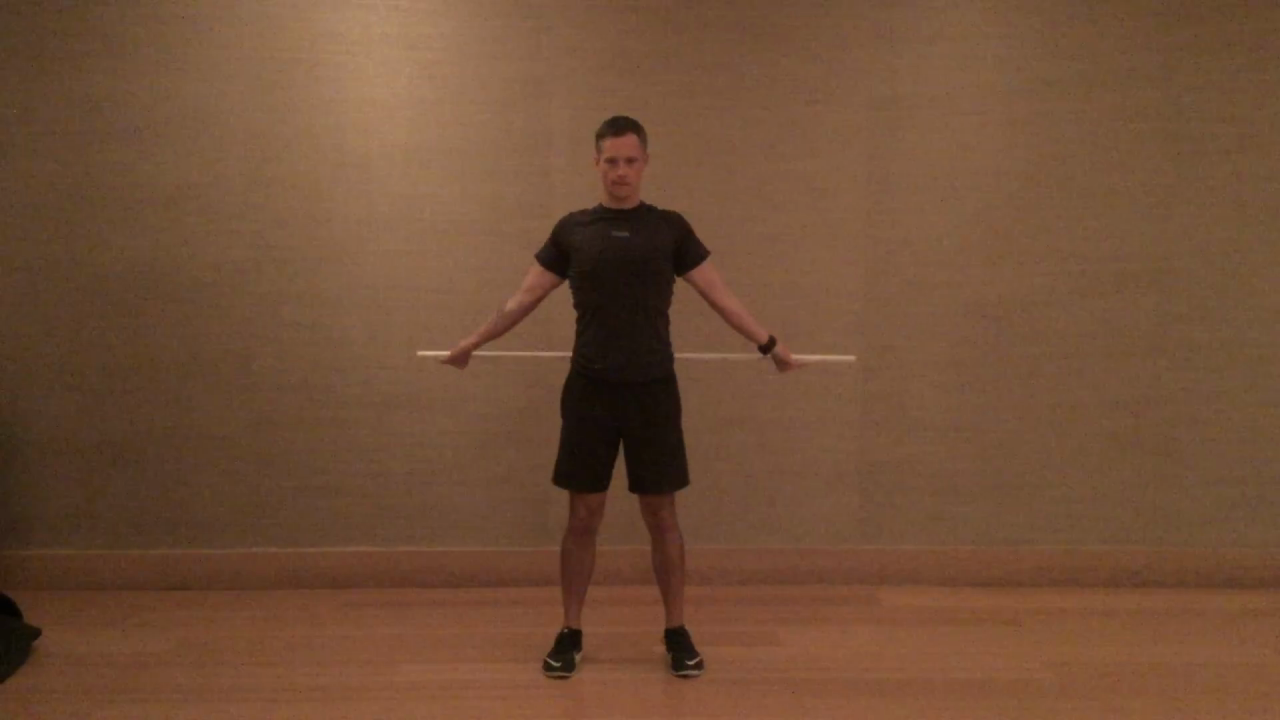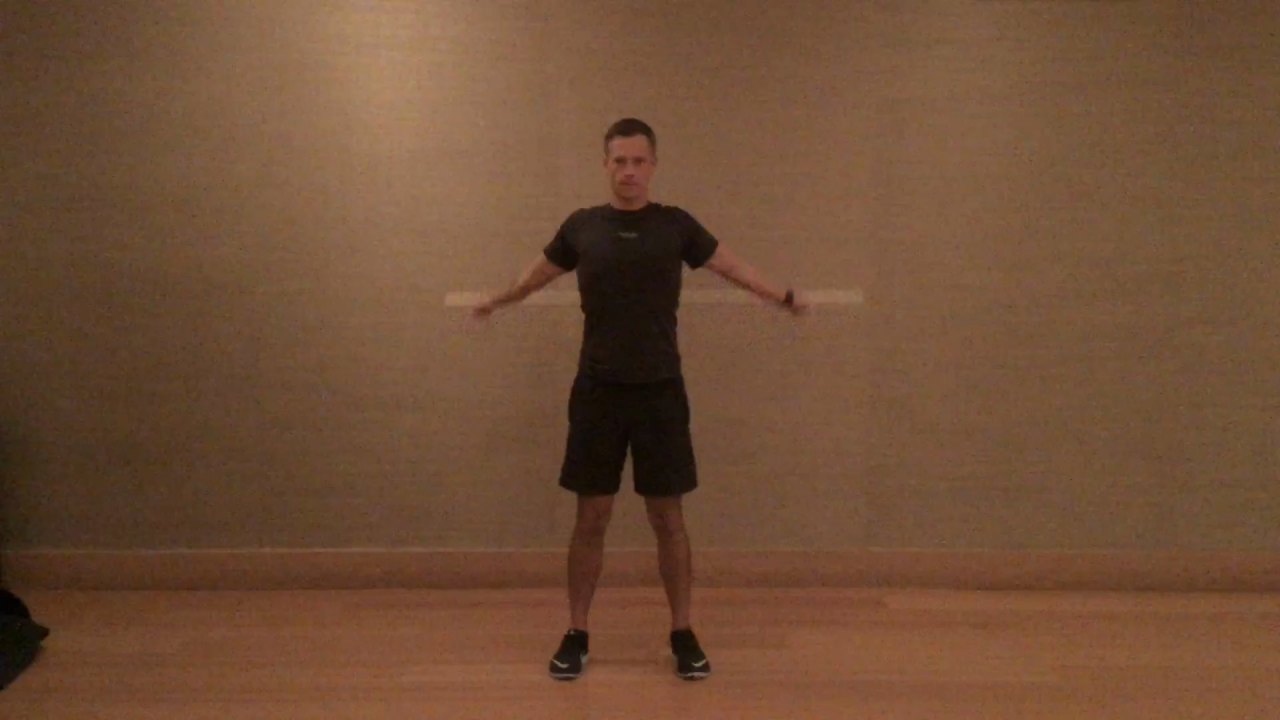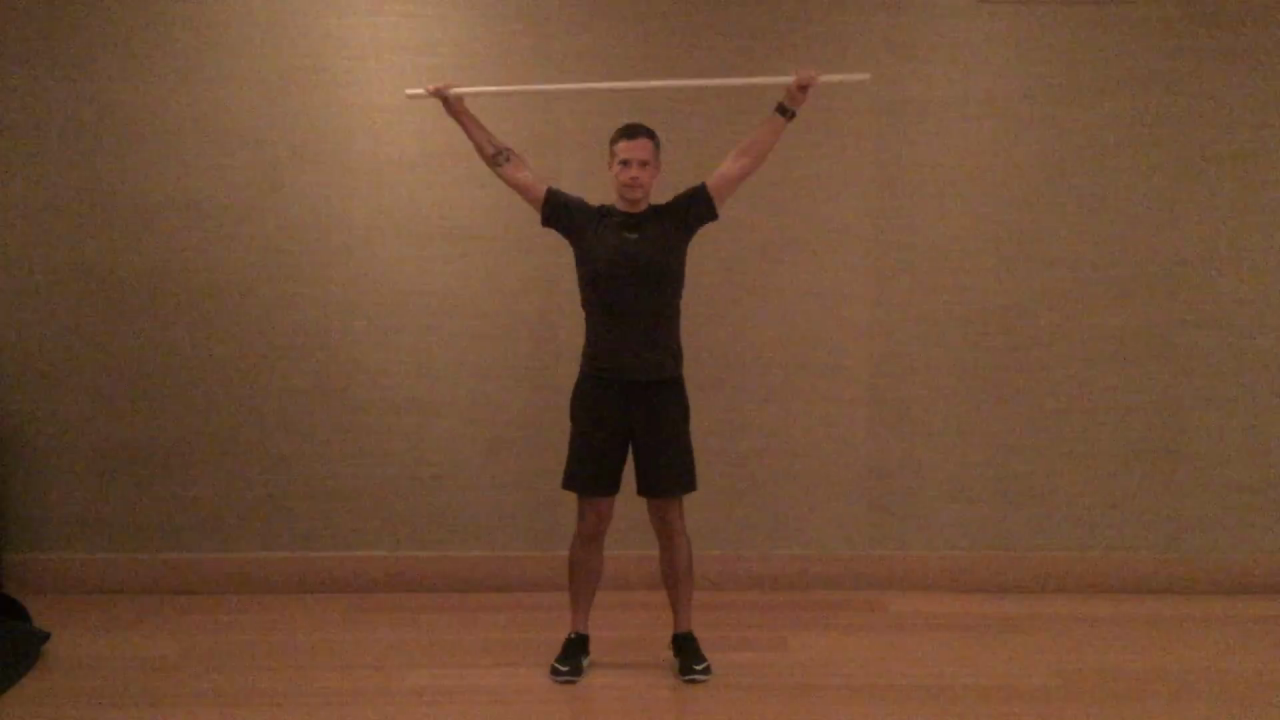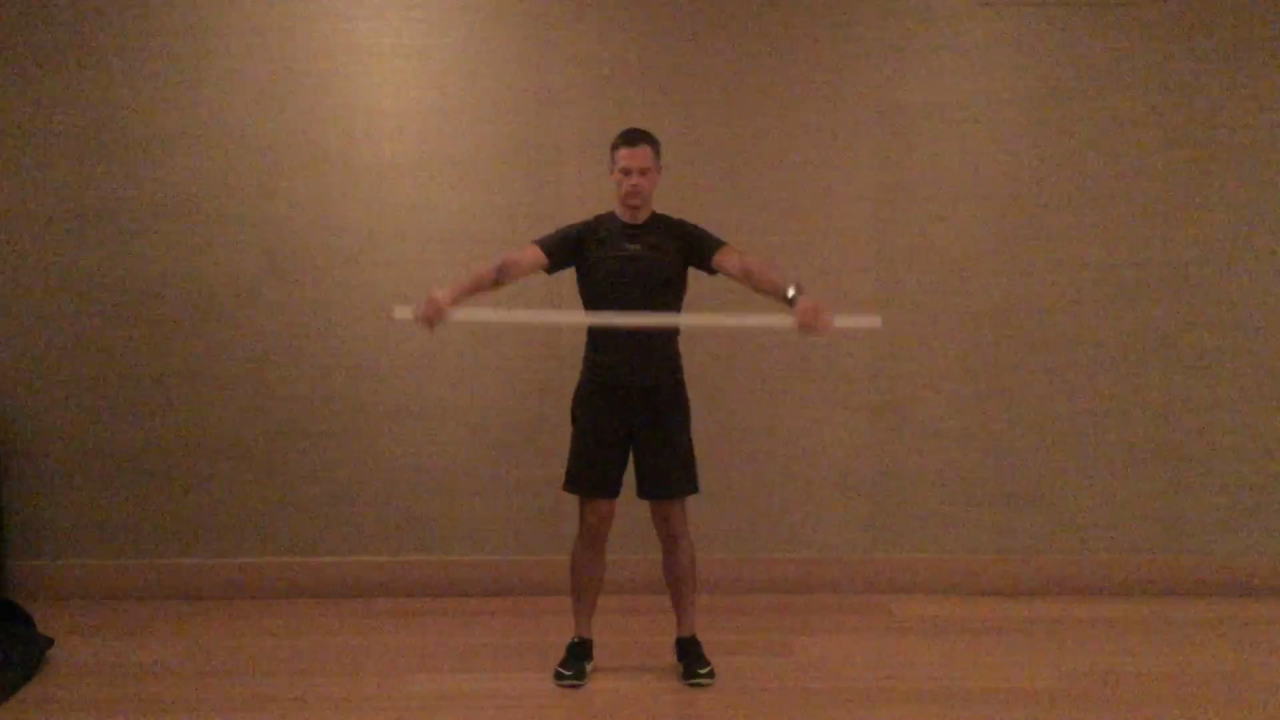
dt=0.5s
person 1, frame 1
left shoulder: (670, 227)
right shoulder: (573, 228)
left elbow: (718, 293)
right elbow: (526, 295)
left wrist: (768, 344)
right wrist: (475, 342)
left hip: (653, 389)
right hip: (589, 389)
left knee: (662, 515)
right knee: (582, 516)
left ankle: (676, 632)
right ankle: (570, 633)
person 1, frame 2
left shoulder: (676, 224)
right shoulder: (582, 226)
left elbow: (733, 265)
right elbow: (536, 273)
left wrist: (784, 296)
right wrist: (496, 301)
left hip: (660, 390)
right hip: (597, 390)
left knee: (668, 518)
right knee: (590, 518)
left ankle: (683, 634)
right ankle: (577, 635)
person 1, frame 3
left shoulder: (678, 219)
right shoulder: (581, 221)
left elbow: (742, 161)
right elbow: (510, 167)
left wrist: (787, 106)
right wrist: (458, 110)
left hip: (662, 391)
right hip: (599, 391)
left knee: (670, 521)
right knee: (591, 522)
left ankle: (684, 636)
right ankle: (578, 637)
person 1, frame 4
left shoulder: (681, 235)
right shoulder: (584, 235)
left elbow: (739, 264)
right elbow: (517, 261)
left wrist: (793, 295)
right wrist: (454, 293)
left hip: (663, 394)
right hip: (600, 394)
left knee: (673, 522)
right knee: (592, 523)
left ankle: (688, 641)
right ankle: (582, 642)
